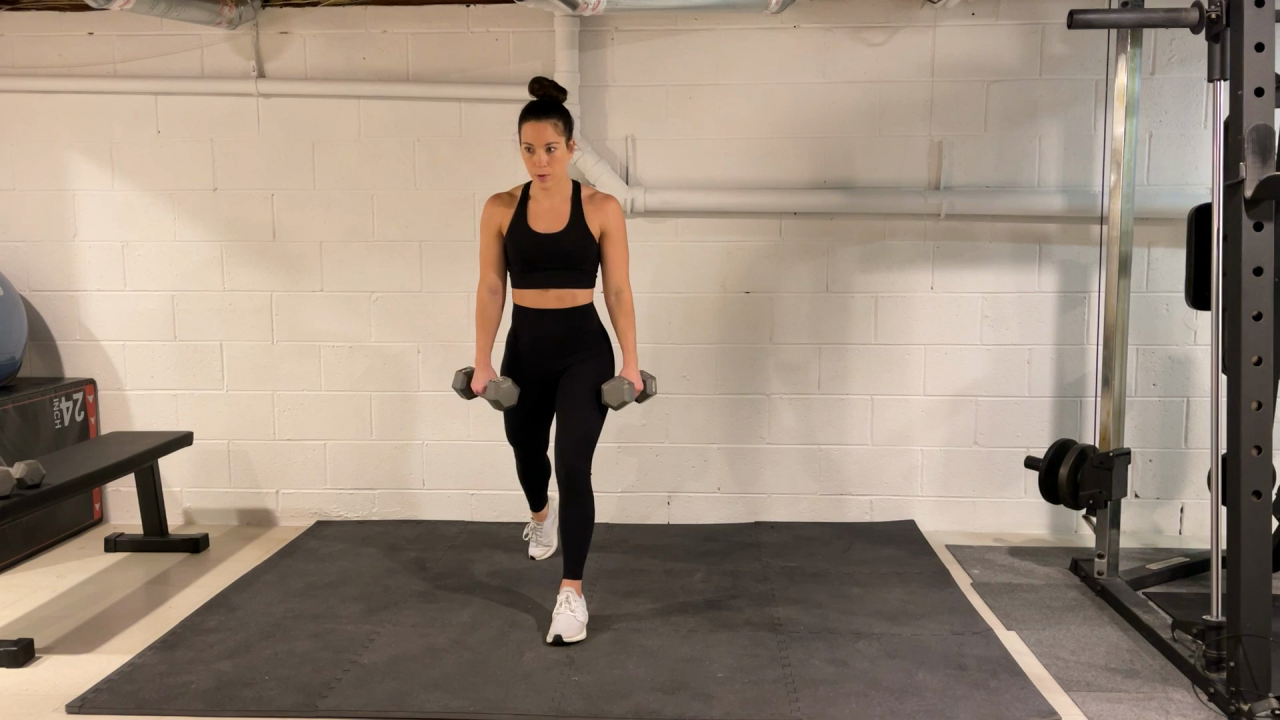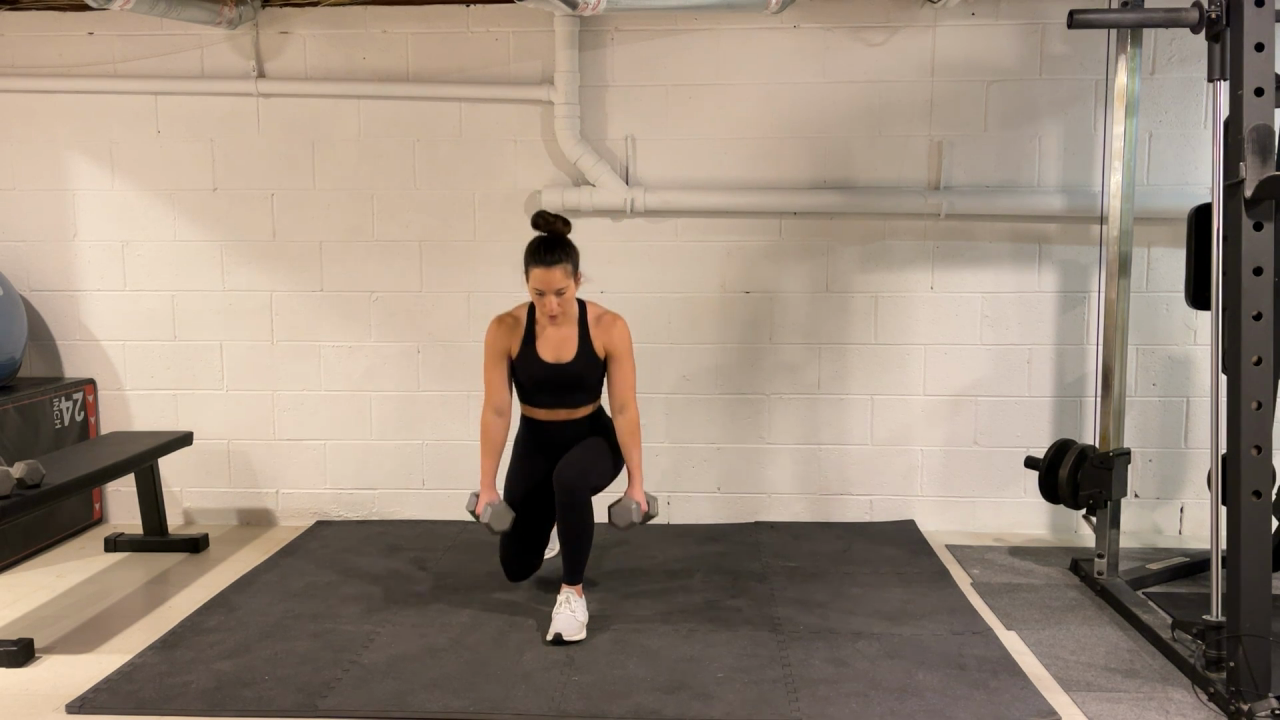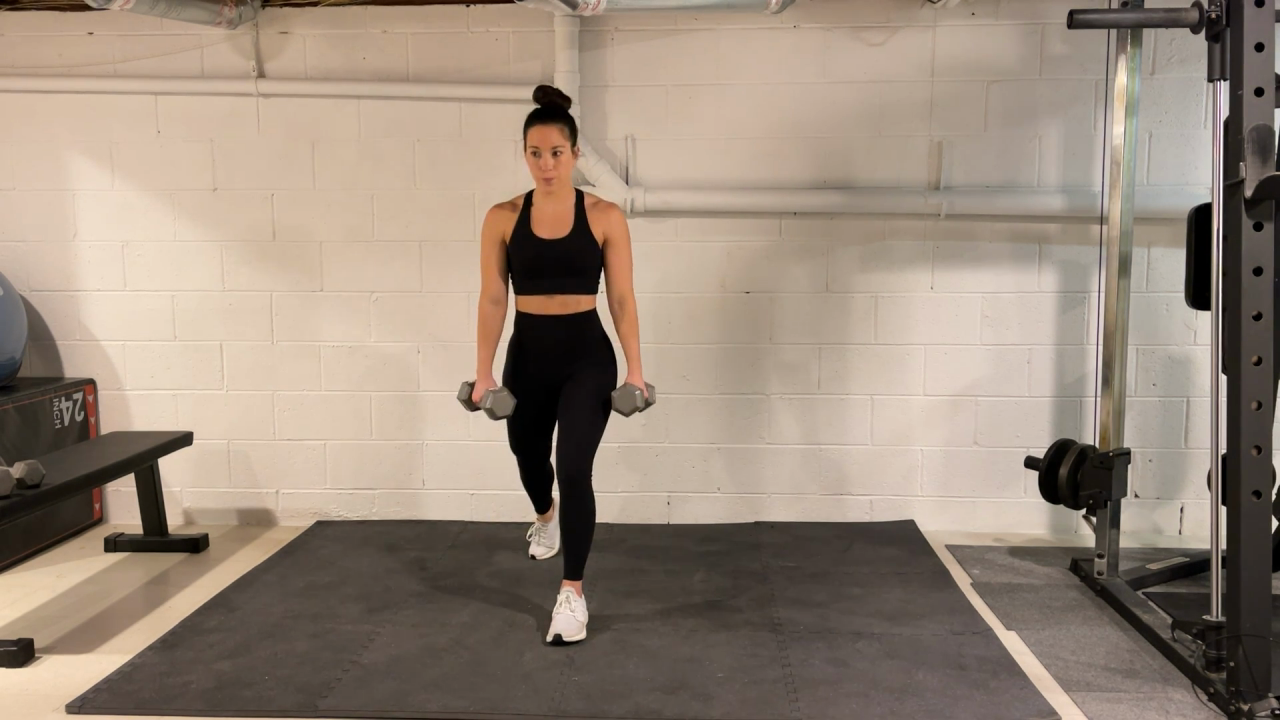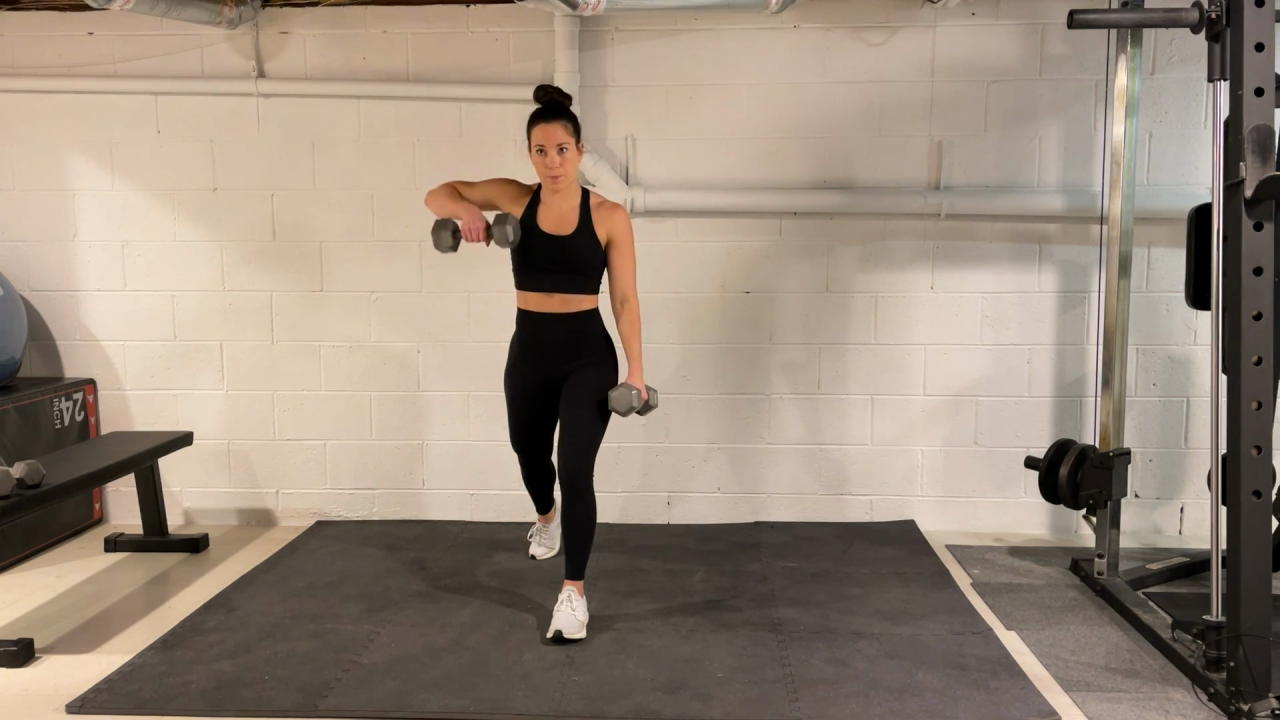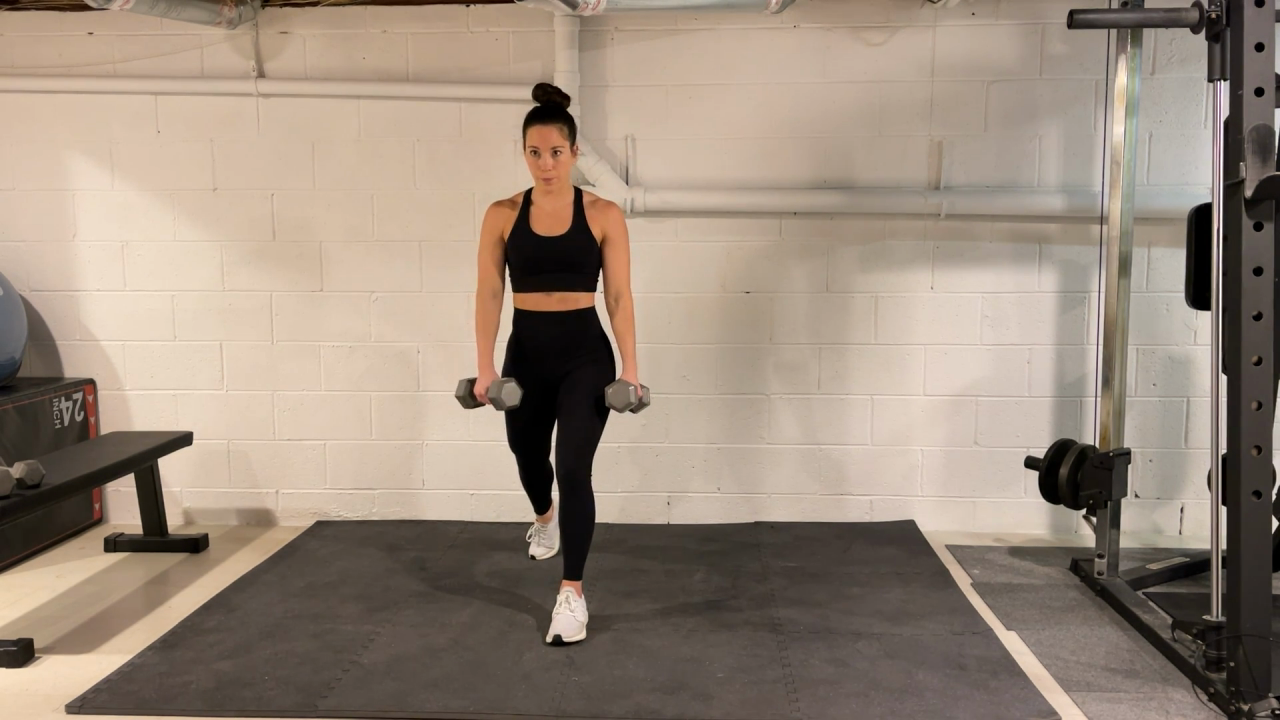
dt=1s
person 1, frame 1
left shoulder: (602, 208)
right shoulder: (501, 208)
left elbow: (618, 290)
right elbow: (491, 288)
left wrist: (631, 361)
right wrist: (482, 361)
left hip: (584, 350)
right hip: (524, 350)
left knee: (574, 467)
right knee: (527, 450)
left ankle: (573, 593)
right ankle: (541, 514)
person 1, frame 2
left shoulder: (609, 327)
right shoulder: (505, 330)
left elbow: (624, 409)
right elbow: (496, 411)
left wrist: (635, 479)
right wrist: (487, 484)
left hip: (592, 439)
right hip: (534, 444)
left knee: (570, 480)
right knee: (516, 565)
left ankle: (572, 594)
right ankle: (548, 523)
person 1, frame 3
left shoulder: (605, 216)
right shoulder: (503, 218)
left elbow: (622, 297)
right elbow: (492, 299)
left wrist: (634, 368)
right wrist: (483, 372)
left hip: (587, 355)
right hip: (527, 355)
left knee: (575, 470)
right knee: (528, 456)
left ankle: (573, 593)
right ankle: (545, 515)
person 1, frame 4
left shoulder: (610, 215)
right shoulder: (515, 198)
left elbow: (625, 298)
right elbow: (436, 195)
left wrist: (635, 370)
right wrist: (463, 209)
left hip: (588, 354)
right hip: (529, 352)
left knee: (575, 470)
right knee: (530, 452)
left ankle: (574, 592)
right ankle: (547, 517)
person 1, frame 5
left shoulder: (603, 215)
right shoulder: (503, 214)
left elbow: (619, 295)
right elbow: (489, 294)
left wrist: (630, 366)
right wrist: (485, 366)
left hip: (585, 353)
right hip: (526, 353)
left knee: (574, 469)
right knee: (528, 455)
left ankle: (573, 593)
right ankle: (544, 517)
